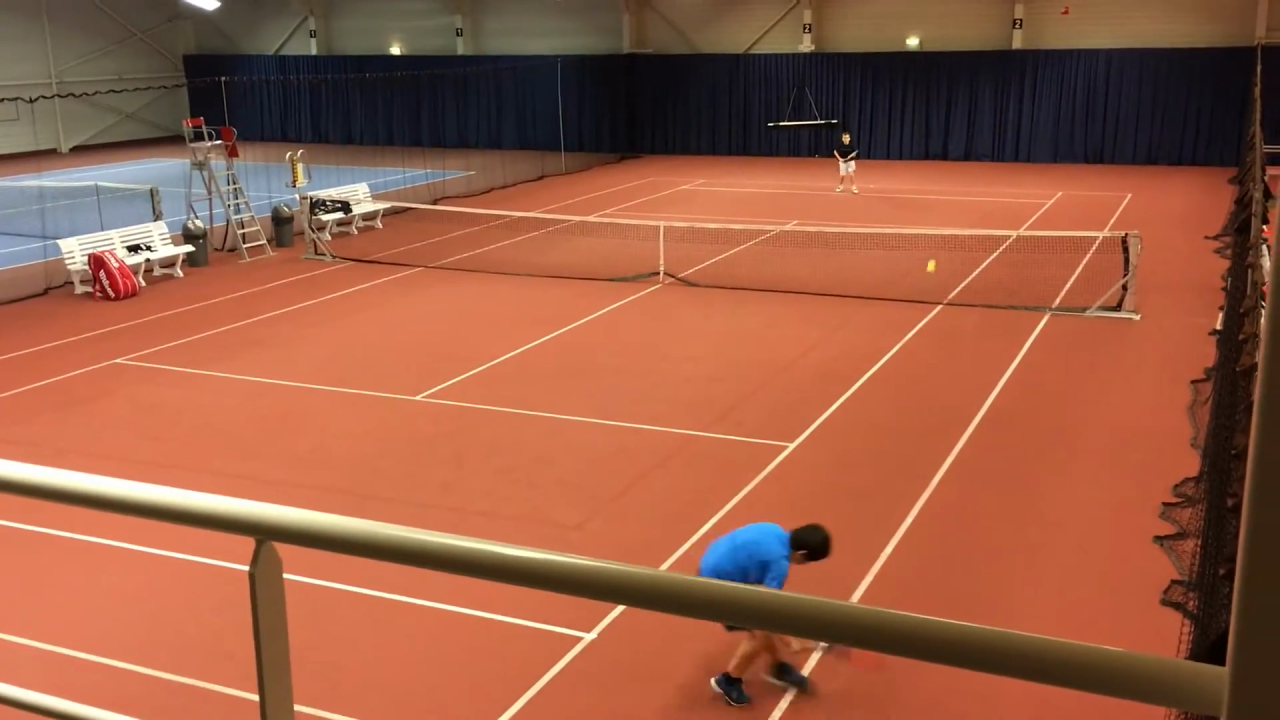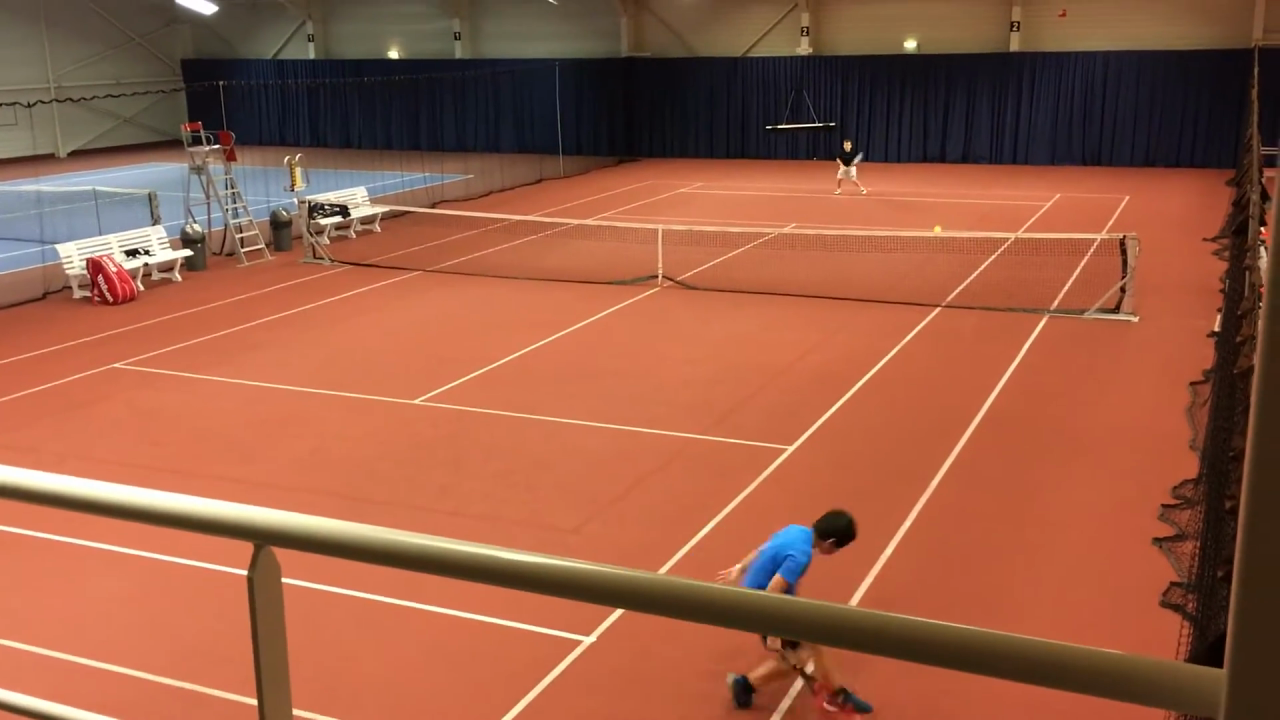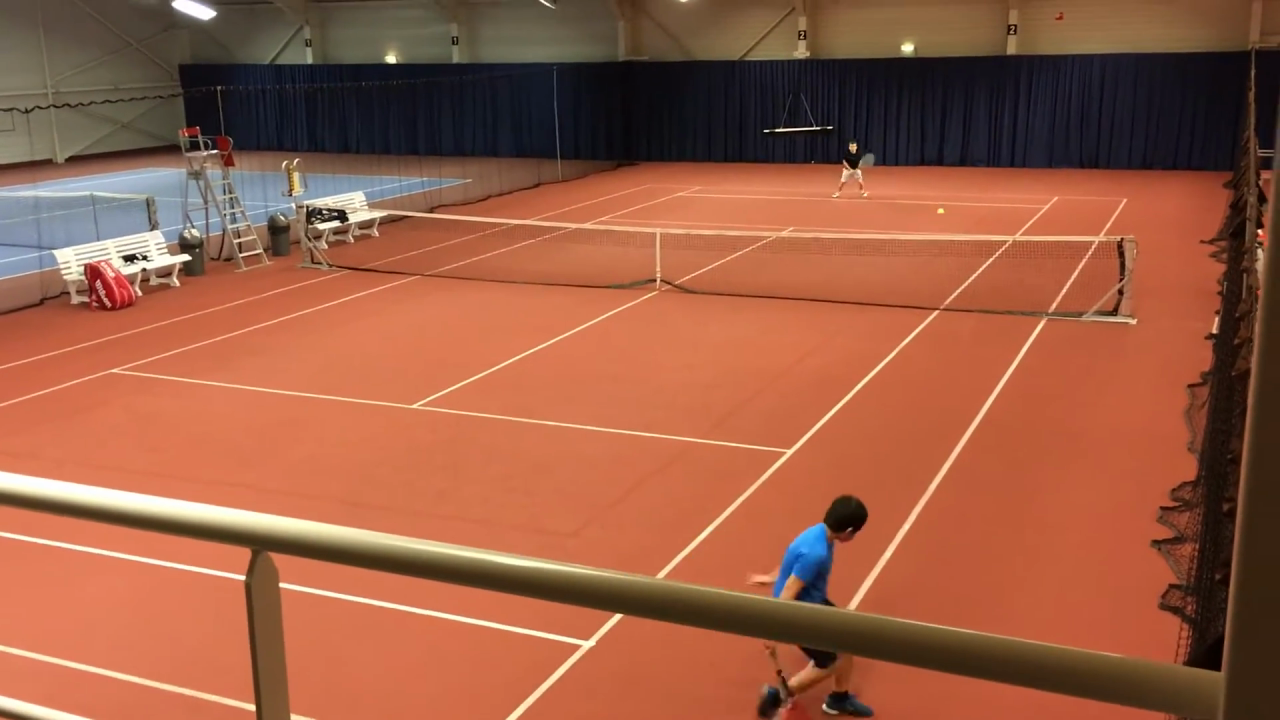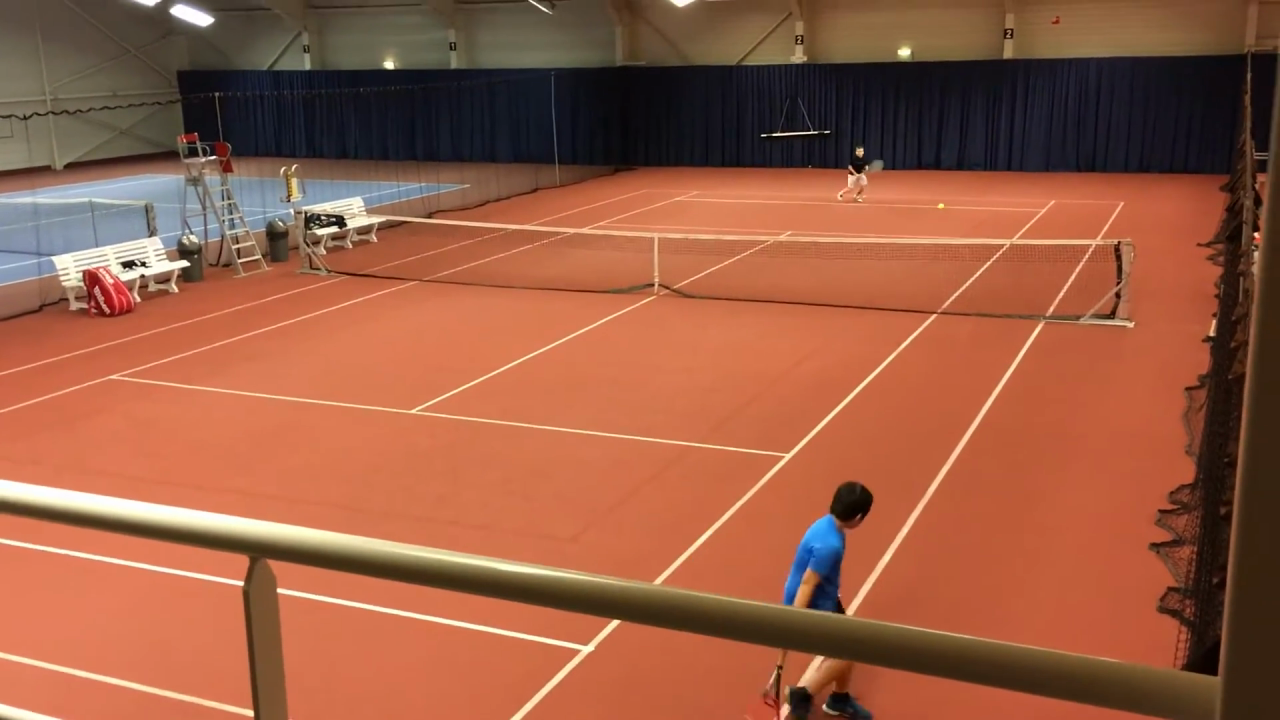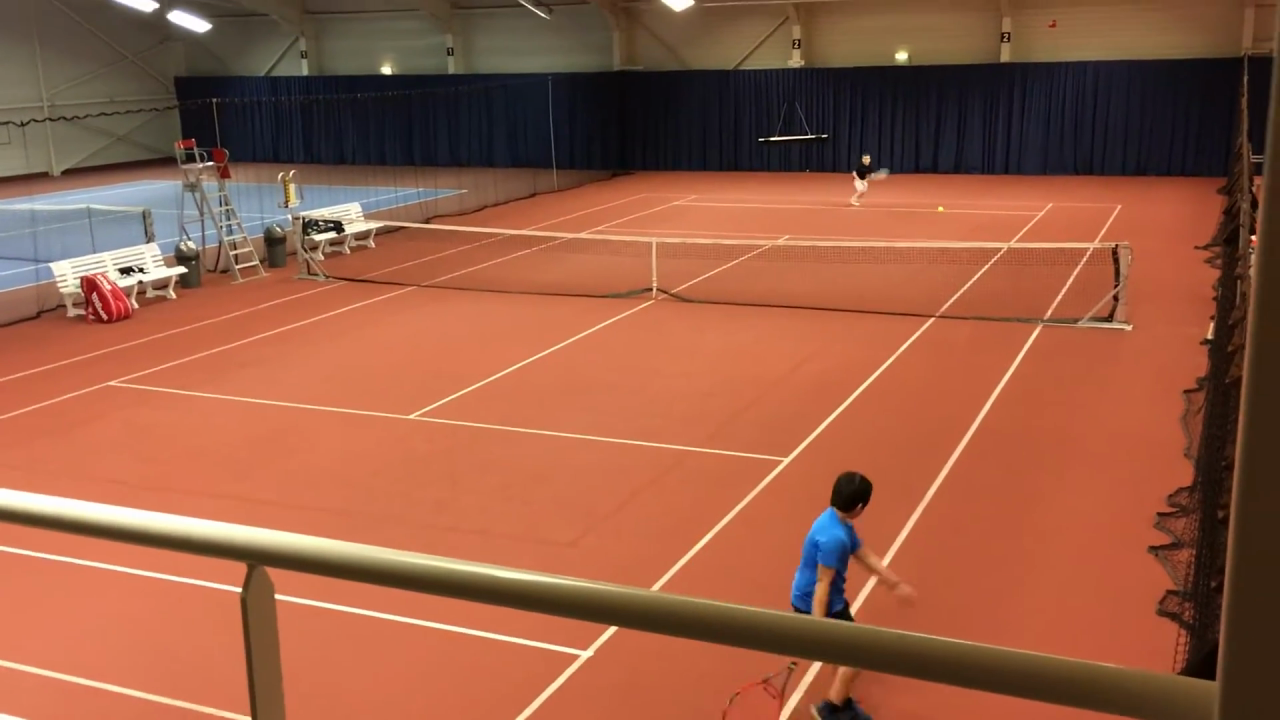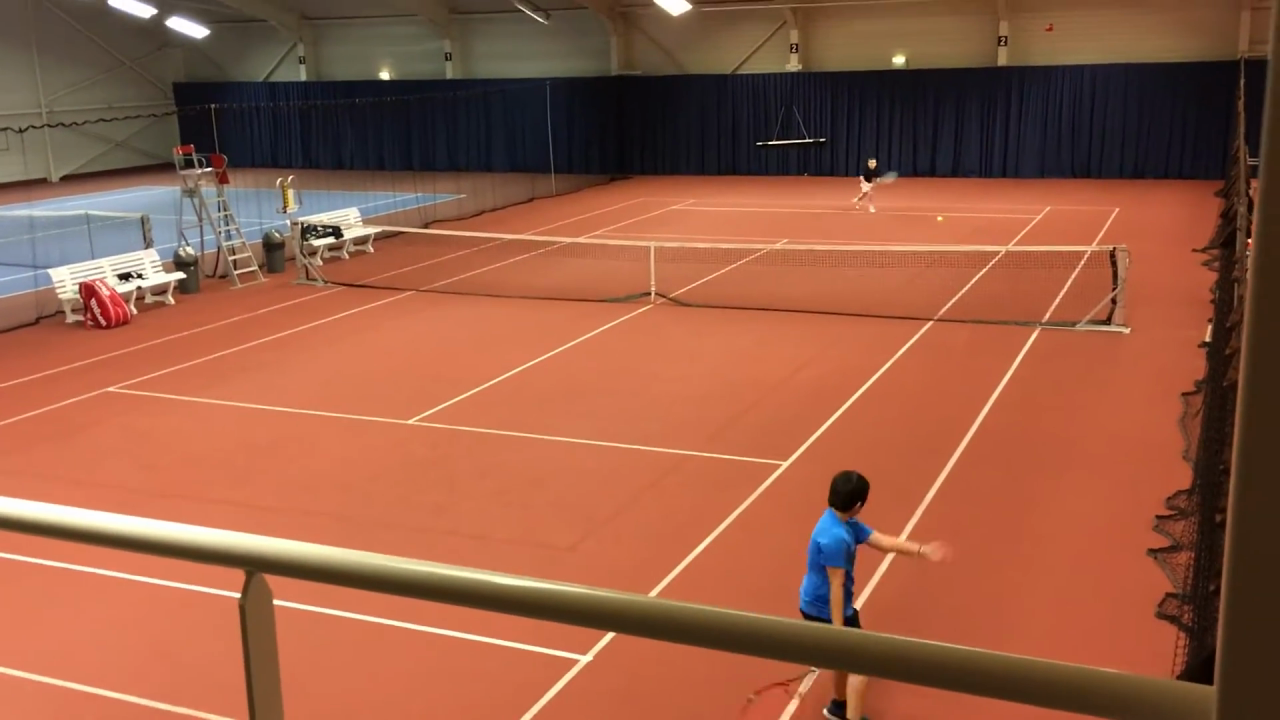
dt=0.1s
person 1, frame 1
left shoulder: (773, 531)
right shoulder: (779, 562)
right wrist: (791, 640)
right hip: (716, 581)
right knee: (759, 637)
left ankle: (778, 667)
right ankle: (728, 682)
person 1, frame 2
left shoulder: (799, 531)
right shoulder: (800, 554)
left elbow: (762, 550)
right elbow: (771, 592)
left wrist: (740, 569)
right wrist: (772, 635)
left knee: (812, 644)
right knee: (791, 660)
left ankle: (837, 695)
right ankle: (745, 685)
person 1, frame 3
left shoulder: (819, 533)
right shoulder: (816, 553)
left elbow: (792, 563)
right elbow: (788, 591)
left wrist: (773, 578)
right knee: (830, 665)
left ankle: (840, 698)
right ankle: (777, 696)
person 1, frame 4
left shoulder: (829, 524)
right shoulder: (829, 544)
right elbow: (807, 586)
left hip: (825, 600)
right hip: (811, 609)
left ankle: (840, 698)
right ankle: (802, 695)
person 1, frame 5
left shoulder: (840, 523)
right shoulder: (834, 537)
left elbow: (864, 556)
right elbow: (823, 583)
left wrist: (894, 582)
left hip: (832, 600)
right hip: (814, 605)
person 1, frame 6
left shoulder: (844, 522)
right shoulder: (834, 538)
left elbow: (880, 540)
right elbow: (836, 585)
left wrist: (921, 549)
right wrist: (838, 630)
left hip: (821, 605)
right hip: (824, 610)
